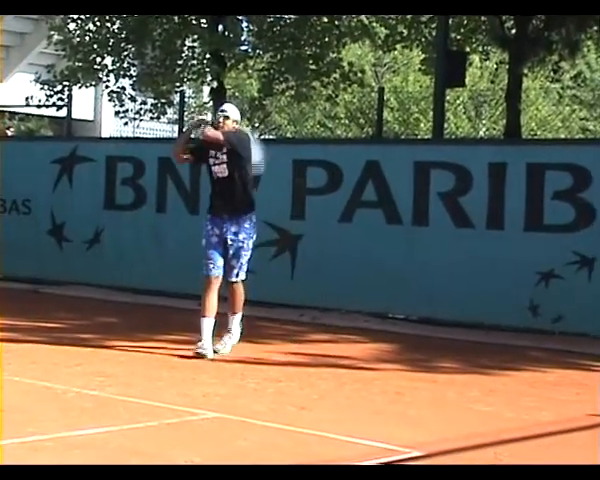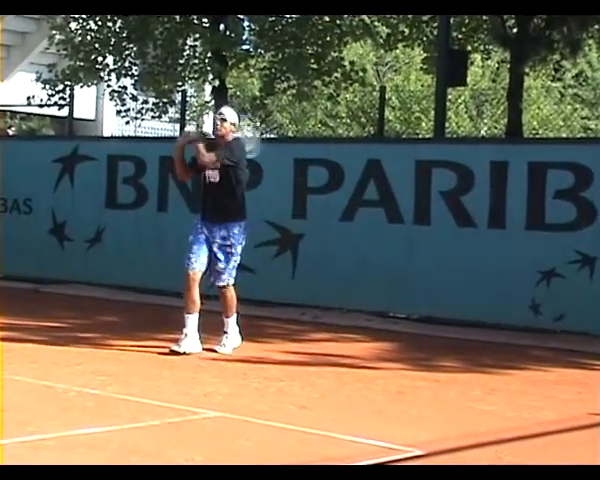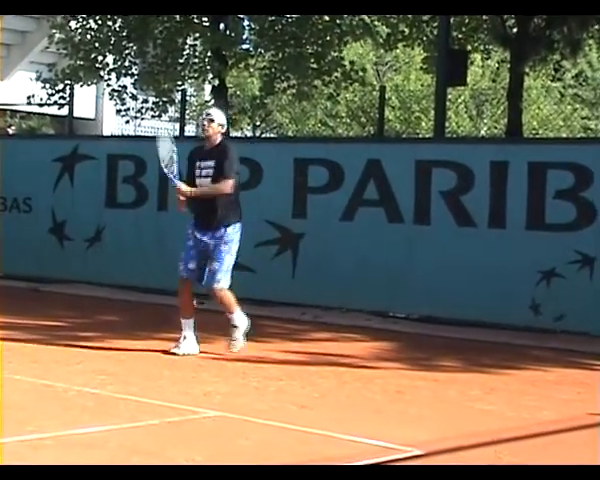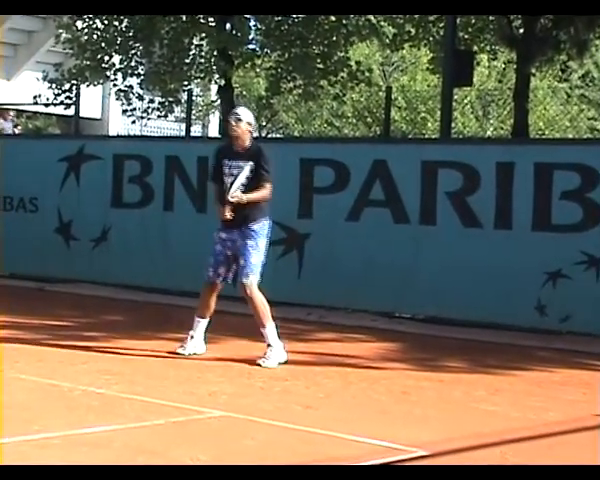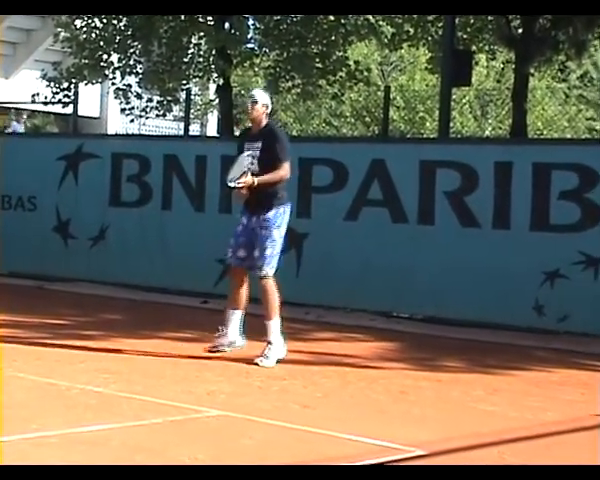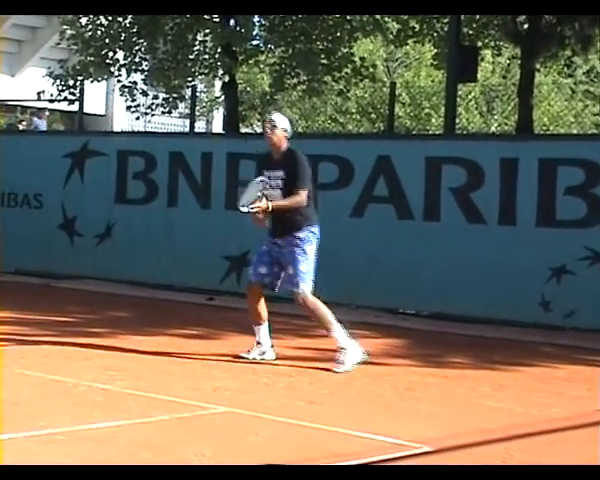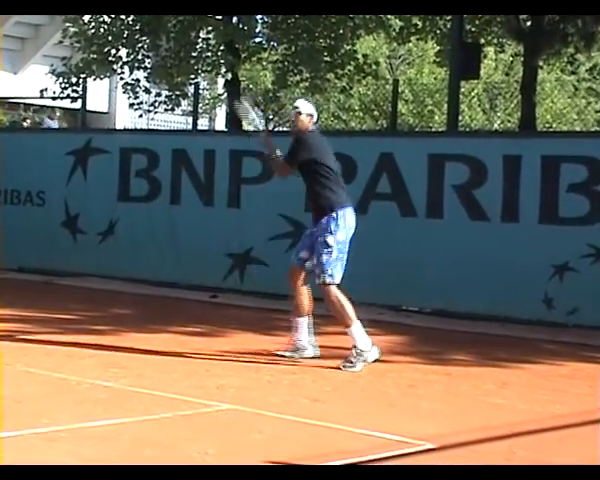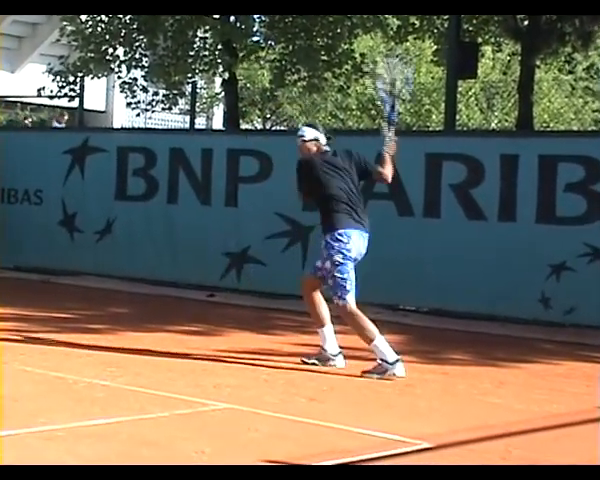
dt=0.3s
person 1, frame 1
left shoulder: (242, 139)
right shoulder: (209, 145)
left elbow: (211, 135)
right elbow: (179, 154)
left wrist: (204, 127)
right wrist: (193, 127)
left hip: (241, 220)
right hip: (215, 219)
left knee: (235, 279)
right knee: (212, 280)
left ankle: (233, 329)
right ankle: (205, 341)
person 1, frame 2
left shoulder: (236, 146)
right shoulder: (206, 148)
left elbow: (207, 160)
right elbow: (184, 175)
left wrist: (197, 142)
right wrist: (180, 148)
left hip: (231, 224)
right hip: (205, 222)
left knee: (223, 283)
right knee: (192, 275)
left ankle: (231, 333)
right ankle: (190, 337)
person 1, frame 3
left shoulder: (226, 151)
right shoulder: (195, 154)
left elbow: (227, 186)
left wrist: (192, 191)
right wrist: (183, 198)
left hip: (226, 228)
right hip: (198, 227)
left knee: (218, 288)
right knee: (186, 282)
left ankle: (238, 321)
right ankle: (187, 339)
person 1, frame 4
left shoulder: (259, 154)
right shoulder: (222, 153)
left elbow: (266, 191)
left wrist: (244, 198)
right wrist: (224, 206)
left hip: (254, 227)
right hip: (227, 228)
left knee: (249, 286)
right knee: (212, 284)
left ankle: (275, 346)
right ankle: (196, 339)
person 1, frame 5
left shoulder: (275, 135)
right shoulder: (244, 136)
left elbow: (284, 172)
left wrist: (255, 181)
right wrist: (244, 186)
left hip: (273, 211)
right hip: (249, 212)
left knee: (264, 276)
right knee: (236, 272)
left ankle: (275, 343)
right ankle: (231, 334)
person 1, frame 6
left shoulder: (297, 159)
right shoulder: (265, 162)
left elbow: (301, 198)
left wrist: (269, 205)
right wrist: (261, 211)
left hip: (302, 234)
right hip: (276, 236)
left knee: (302, 295)
right knee: (254, 288)
left ankle: (349, 348)
right ankle: (264, 345)
person 1, frame 7
left shoulder: (304, 139)
right shoulder: (318, 139)
left elbow: (283, 171)
left wrist: (272, 155)
right wrist: (279, 157)
left hip: (336, 217)
right hip: (326, 218)
left knee: (327, 285)
right knee: (296, 274)
left ankle: (364, 348)
right ankle: (303, 342)
person 1, frame 8
left shoulder: (305, 165)
right shoulder: (350, 157)
left elbow: (305, 197)
right elbow: (386, 175)
right wrist: (388, 153)
left hip: (341, 237)
right hip: (358, 235)
left knee: (346, 307)
right knee: (310, 285)
left ankle: (390, 360)
right ankle: (330, 351)
